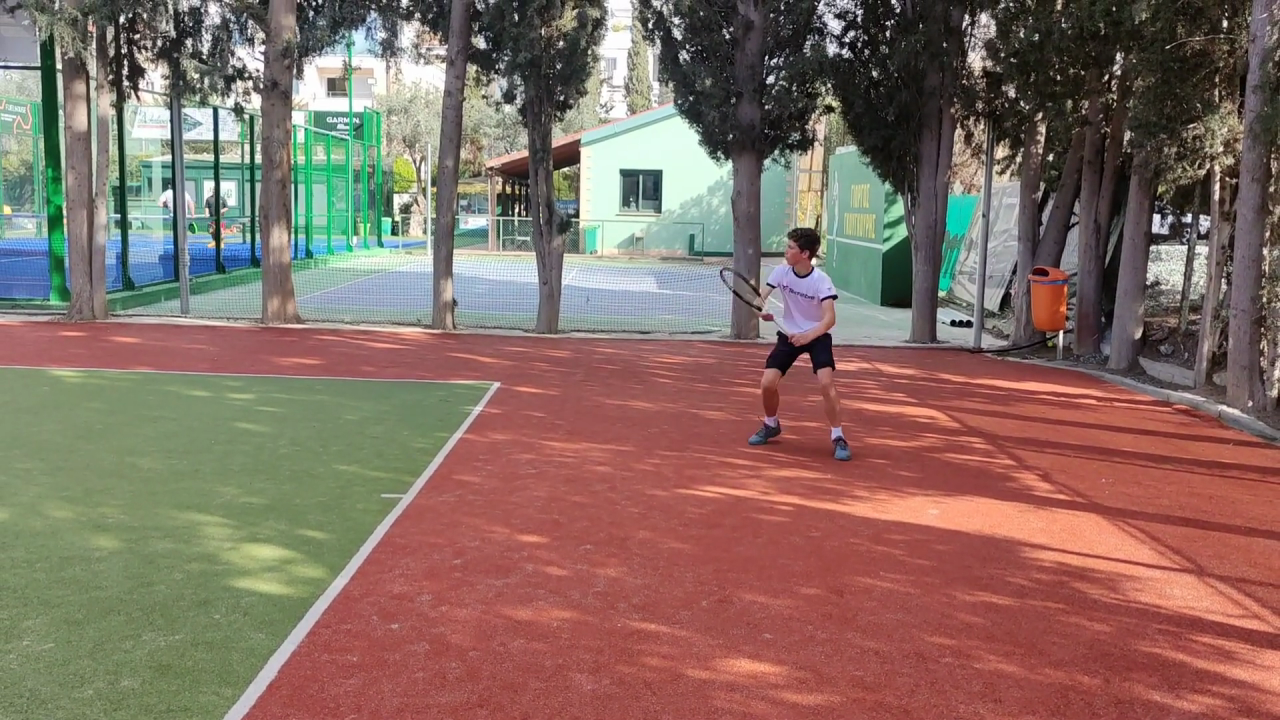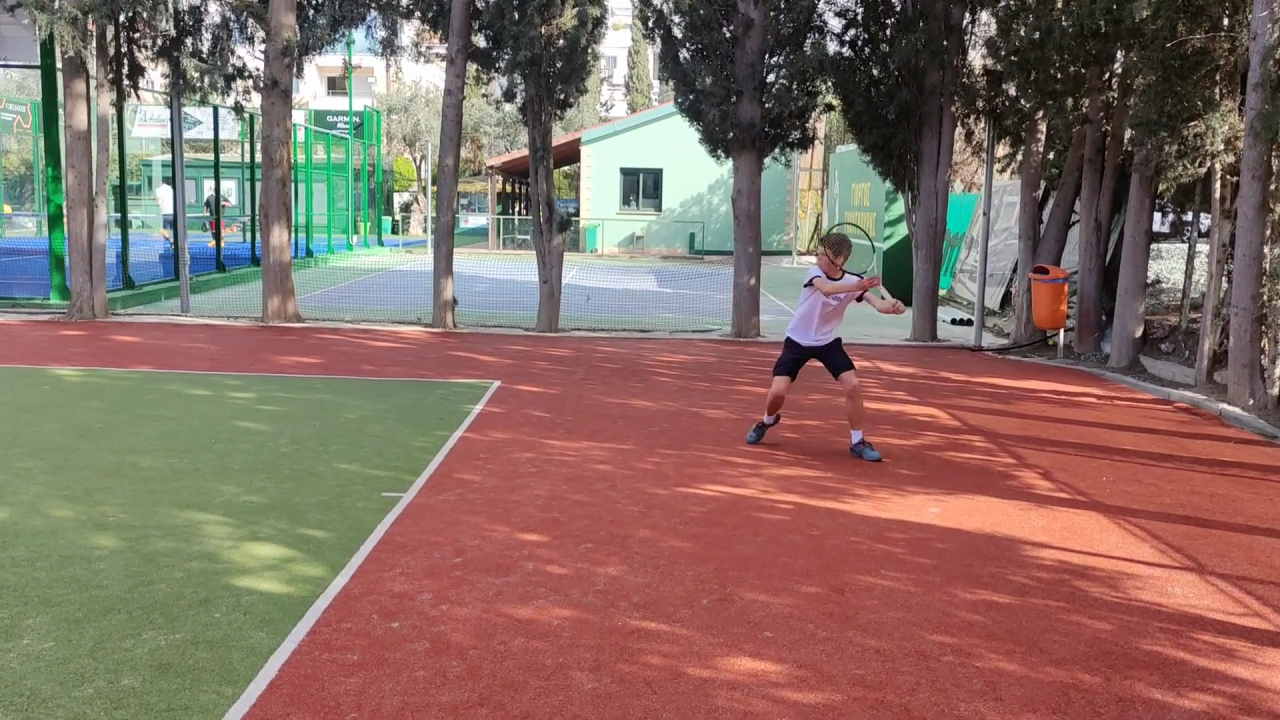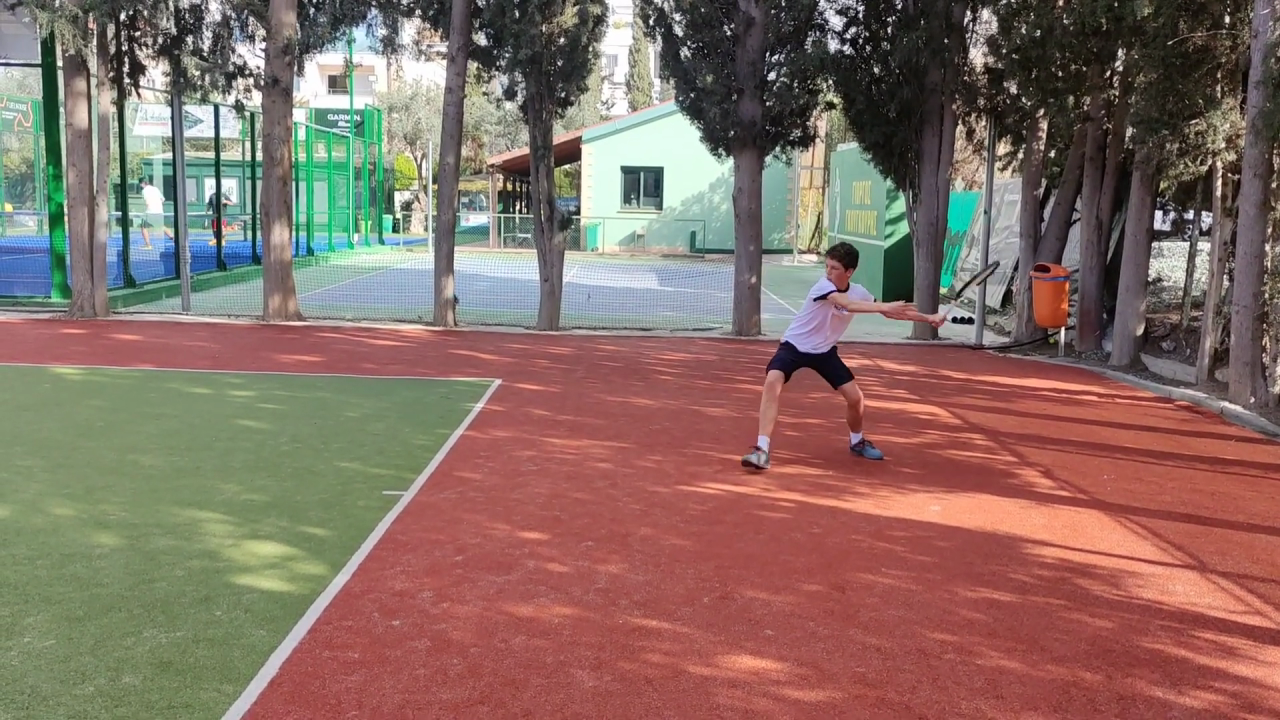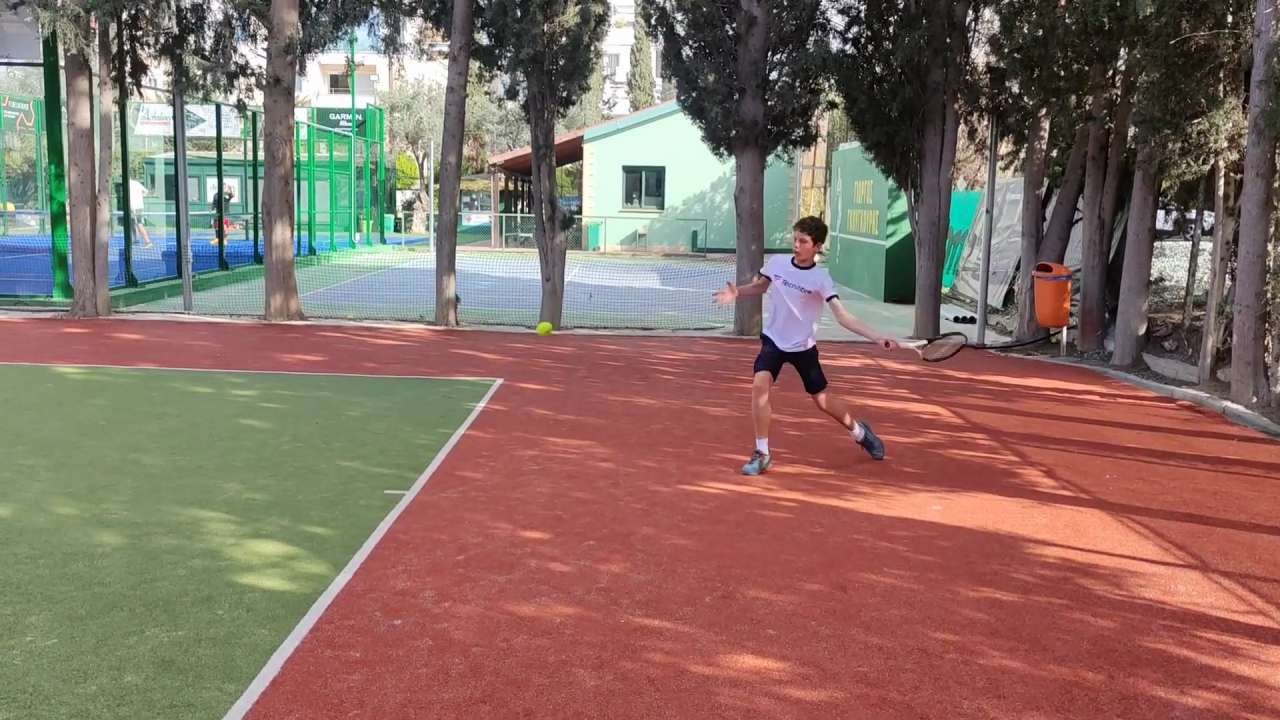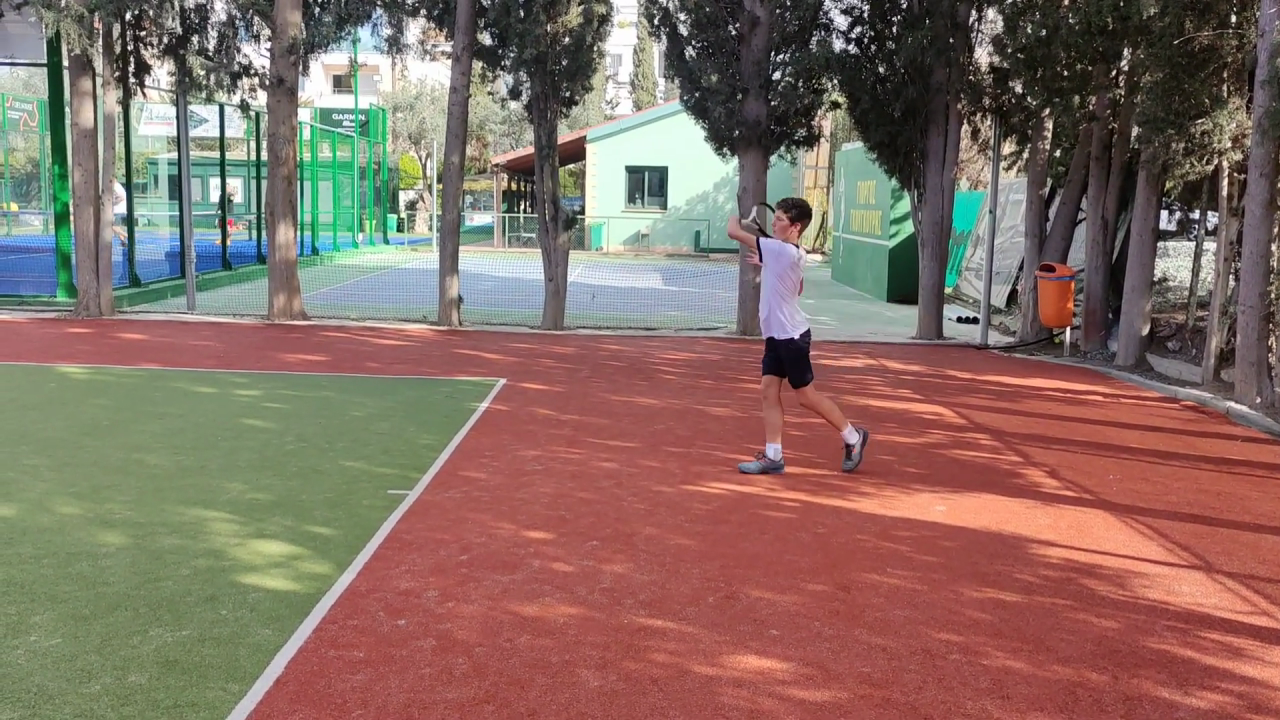
dt=0.3s
person 1, frame 1
left shoulder: (822, 280)
right shoulder: (781, 271)
left elbow: (830, 318)
right elbow: (762, 297)
left wrist: (809, 335)
right wrist: (763, 310)
left hip: (817, 336)
right hip: (789, 335)
left knee: (826, 383)
right knee: (768, 383)
left ankle: (838, 438)
right ankle: (771, 425)
person 1, frame 2
left shoulder: (854, 282)
right shoulder: (814, 273)
left elbow: (879, 304)
right elbow: (826, 289)
left wrist: (892, 306)
right wrist: (859, 286)
left hip: (828, 343)
right hip: (798, 340)
left knee: (853, 386)
right knee: (777, 392)
left ankle: (858, 441)
right ankle: (768, 419)
person 1, frame 3
left shoulder: (859, 292)
right shoulder: (824, 286)
left elbow: (887, 313)
right elbow: (848, 306)
left wrist: (926, 318)
right wrist: (890, 307)
left hip: (824, 351)
right hip: (794, 345)
left knee: (854, 397)
right knee: (772, 385)
left ankle: (858, 441)
right ankle: (761, 450)
person 1, frame 4
left shoulder: (821, 279)
right shoulder: (777, 262)
left elbow: (844, 318)
right elbow: (758, 287)
left wrist: (878, 337)
right wrist: (736, 292)
left hip: (803, 347)
right hip: (773, 341)
left knee: (824, 401)
right knee: (759, 387)
left ankle: (860, 432)
right ankle: (762, 453)
person 1, frame 5
left shoulder: (775, 248)
right shoulder: (794, 254)
left elbow: (734, 232)
left wrist: (734, 219)
left hip: (791, 336)
right hip: (778, 335)
left knee: (806, 395)
right knee: (768, 390)
left ankle: (853, 437)
right ankle: (773, 456)
